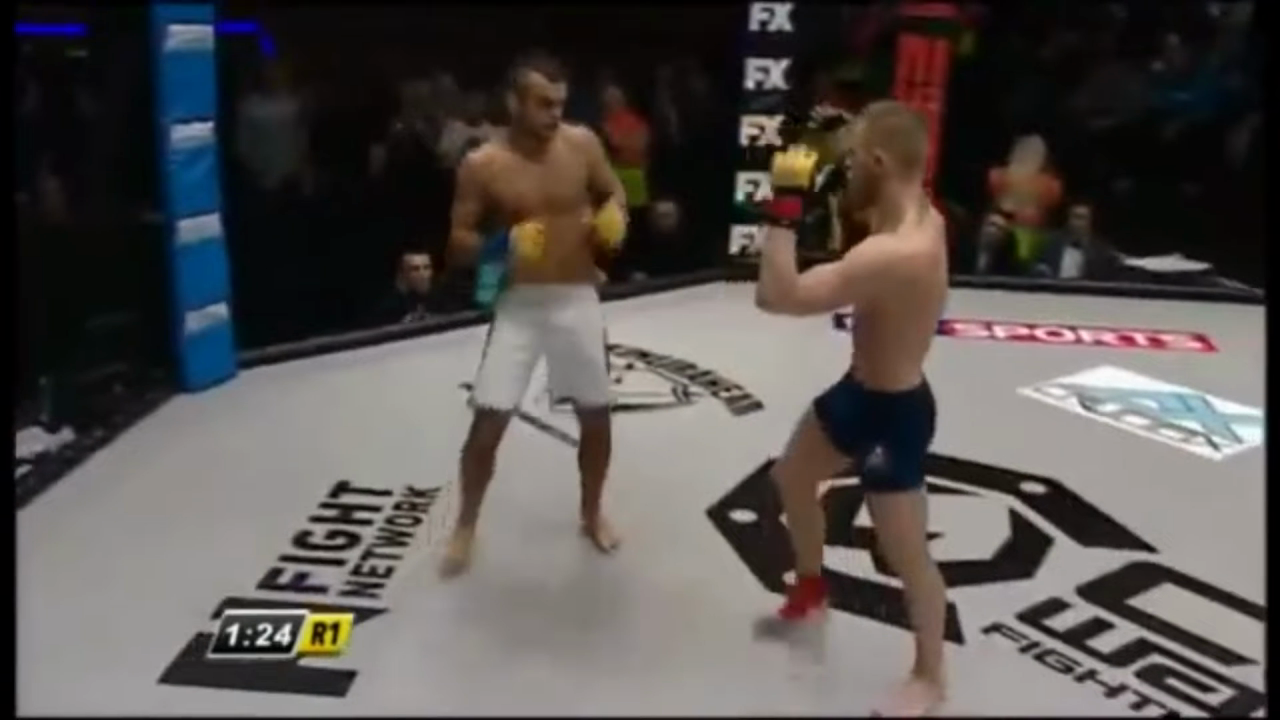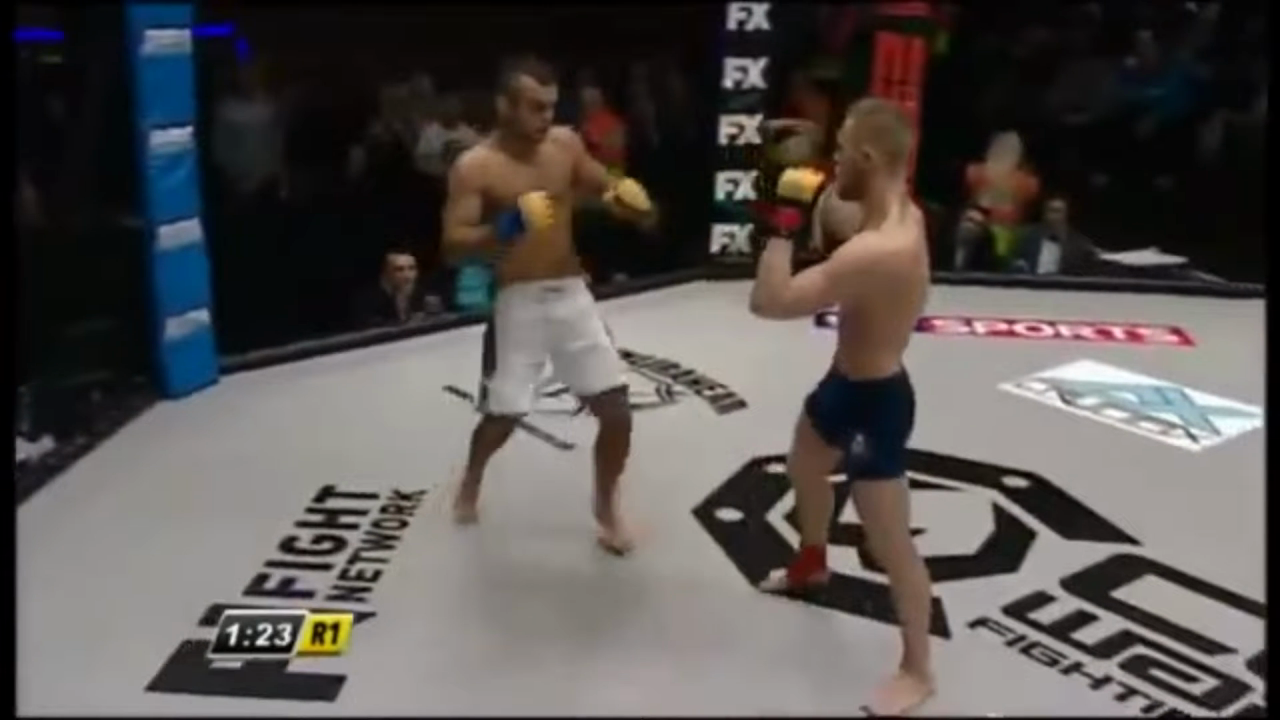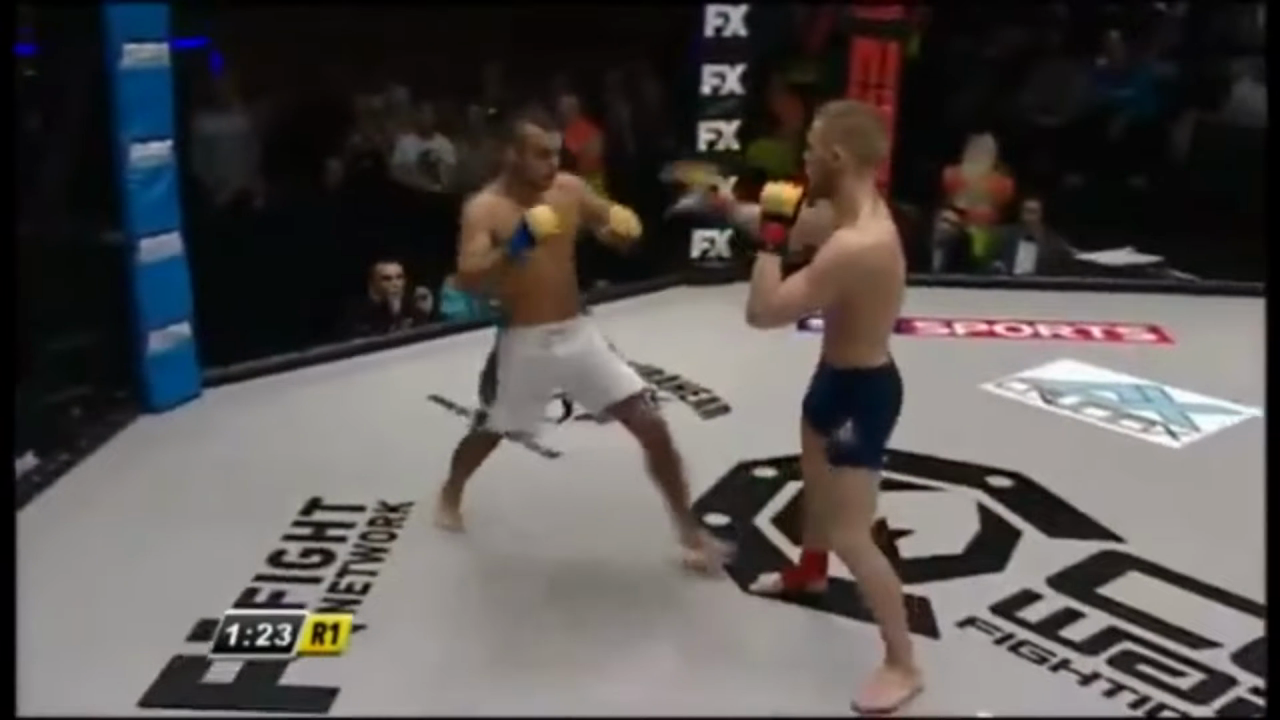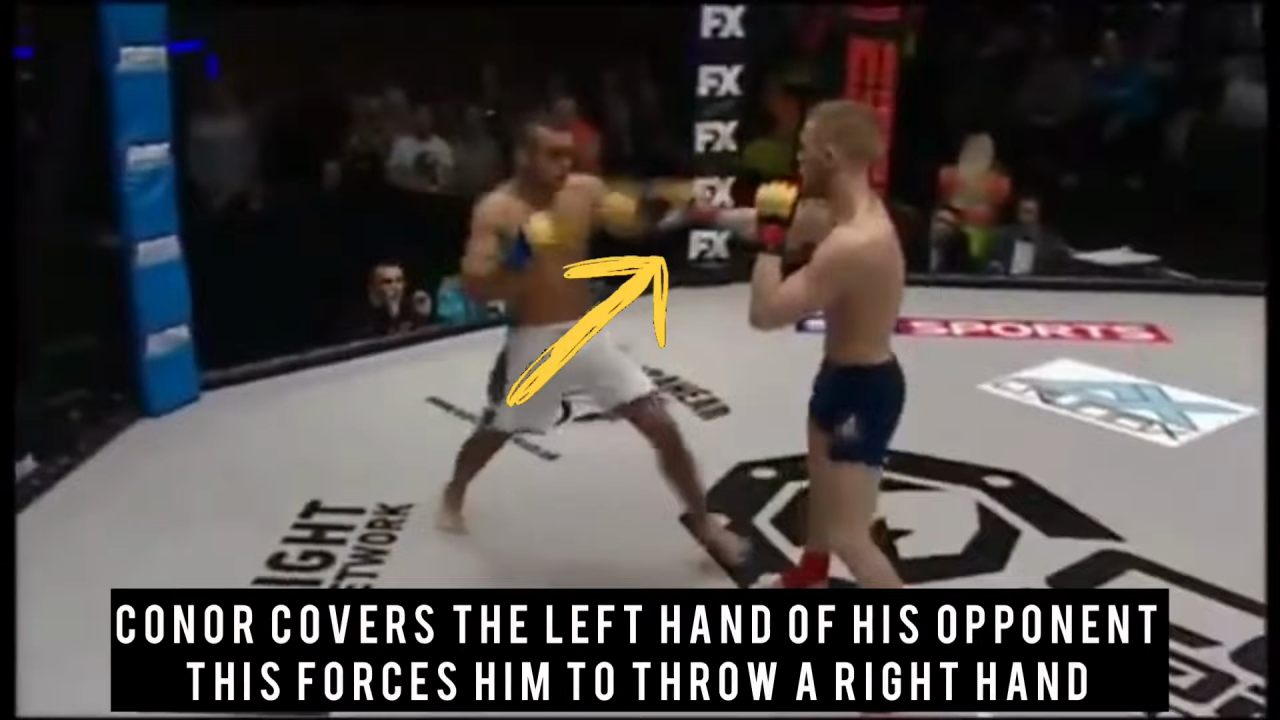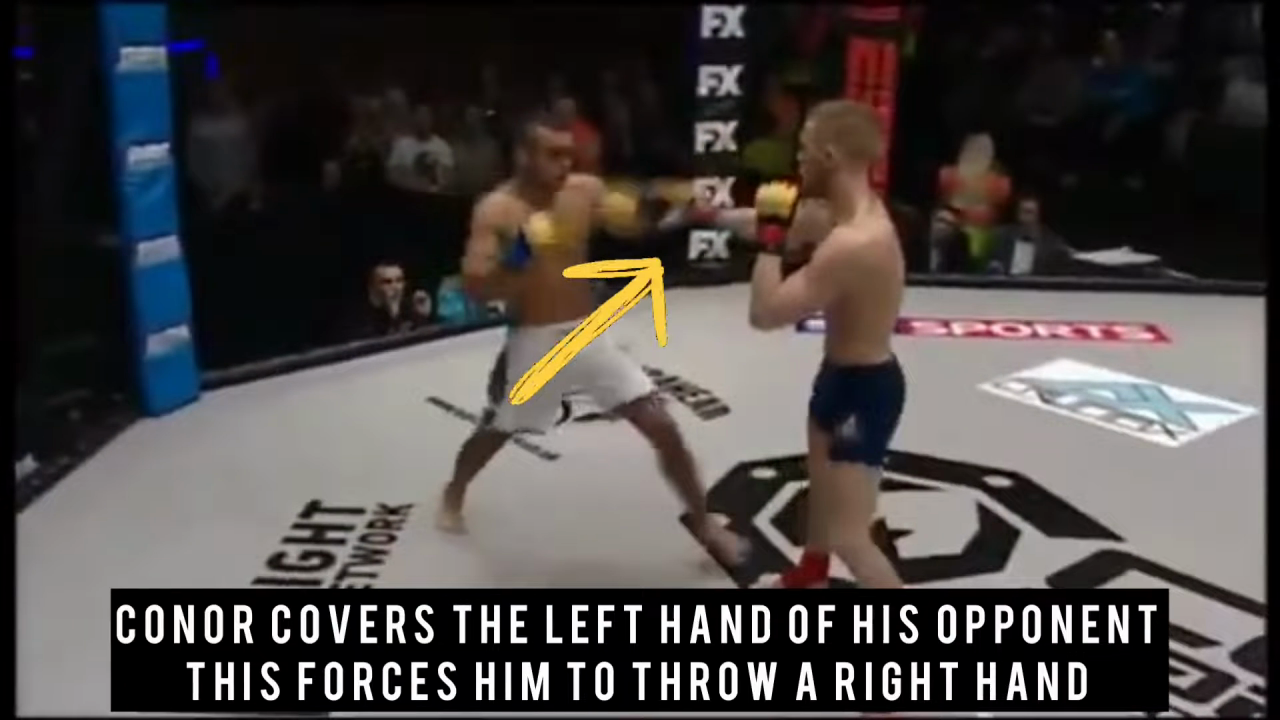
dt=0.7s
person 1, frame 1
left shoulder: (894, 254)
right shoulder: (918, 215)
left elbow: (775, 295)
right elbow: (858, 204)
left wrist: (786, 203)
left hip: (894, 413)
right hip: (859, 389)
left knee: (906, 555)
right knee: (790, 476)
right ankle: (808, 595)
person 1, frame 2
left shoulder: (878, 253)
right shoulder: (900, 214)
left elbow: (768, 301)
right elbow: (840, 222)
left wrist: (784, 219)
right wrist: (807, 200)
left hip: (874, 402)
right hip: (846, 382)
left knee: (890, 545)
right knee: (805, 469)
left ankle: (917, 670)
right ankle: (810, 564)
person 1, frame 3
left shoulder: (858, 246)
right shoulder: (853, 209)
left elbow: (763, 312)
right elbow: (789, 229)
left wrist: (773, 234)
right wrist: (730, 205)
left hip: (861, 392)
right hip: (838, 376)
left knee: (851, 537)
right knee: (816, 479)
left ankle: (902, 665)
right ankle: (809, 571)
person 1, frame 4
left shoulder: (853, 244)
right shoulder: (847, 207)
left elbow: (764, 313)
right elbow: (779, 222)
left wrist: (770, 235)
right wrist: (713, 213)
left hip: (863, 390)
right hip: (841, 374)
left knee: (847, 536)
right knee: (821, 482)
right ankle: (810, 574)
person 1, frame 5
left shoulder: (853, 244)
right shoulder: (848, 208)
left elbow: (765, 313)
right elbow: (785, 224)
left wrist: (770, 234)
right wrist: (712, 214)
left hip: (864, 390)
right hip: (842, 375)
left knee: (848, 537)
right knee: (822, 483)
right ankle: (809, 576)
person 2, frame 1
left shoulder: (582, 144)
right shoulder: (482, 165)
left elbow: (614, 192)
right elbow: (458, 238)
left wrist: (613, 217)
right wrist: (500, 246)
left hip: (578, 300)
right hip: (519, 304)
left knee: (596, 419)
right knee: (487, 424)
left ankle: (591, 513)
right ankle: (465, 526)
person 2, frame 2
left shoulder: (565, 144)
right shoulder: (474, 167)
left elbow: (605, 188)
right elbow: (455, 246)
left wrist: (628, 200)
right wrist: (507, 226)
left hip: (572, 296)
right hip: (518, 303)
left knee: (617, 412)
right knee: (501, 415)
left ankle: (606, 510)
right ankle: (470, 483)
person 2, frame 3
left shoulder: (570, 189)
right shoulder: (483, 209)
left elbow: (617, 224)
right elbow: (470, 281)
left wrist: (623, 227)
right wrist: (517, 245)
left hip: (578, 334)
right hip: (524, 343)
left knee: (652, 426)
right knee: (489, 432)
left ankle: (691, 531)
right ankle: (450, 494)
person 2, frame 4
left shoulder: (585, 190)
right shoulder: (495, 210)
left elbow: (635, 223)
right elbow: (476, 285)
left wrist: (650, 210)
right wrist: (517, 257)
left hip: (590, 334)
right hip: (534, 342)
left knee: (662, 427)
right knee: (495, 431)
left ankle: (704, 523)
right ankle: (453, 495)
person 2, frame 5
left shoulder: (585, 190)
right shoulder: (495, 210)
left elbow: (635, 221)
right elbow: (475, 286)
right wrist: (515, 261)
left hip: (590, 335)
right hip: (534, 342)
left knee: (662, 427)
right knee: (495, 430)
left ankle: (704, 523)
right ankle: (453, 495)
